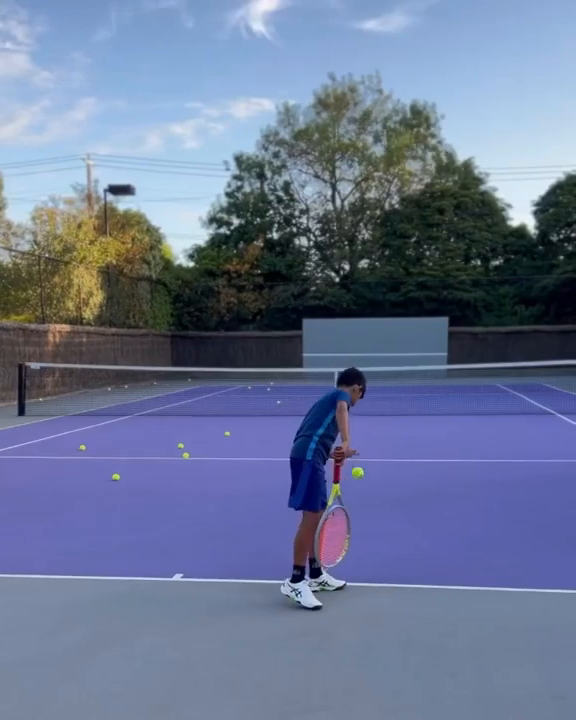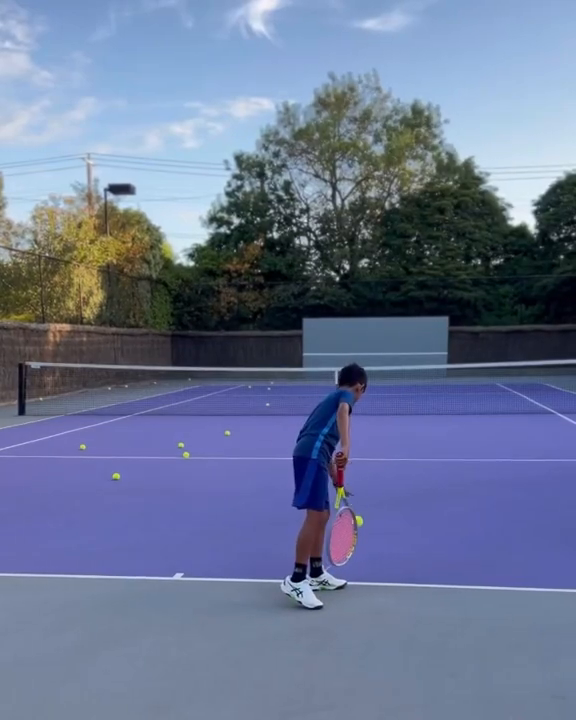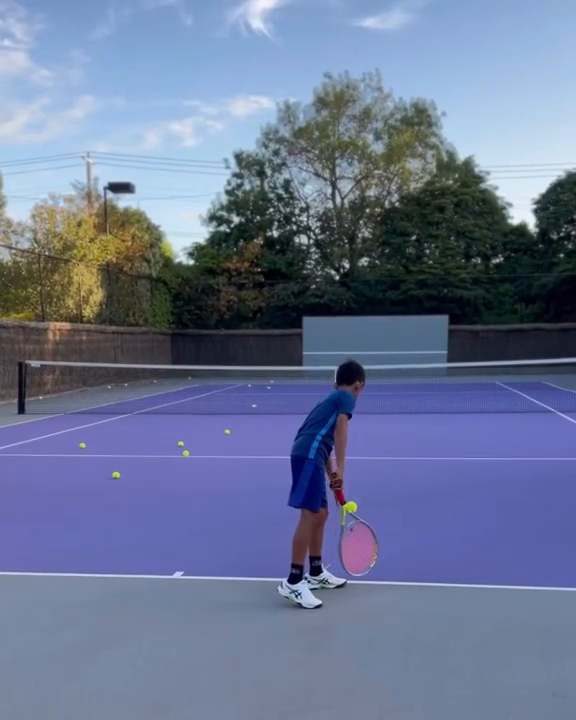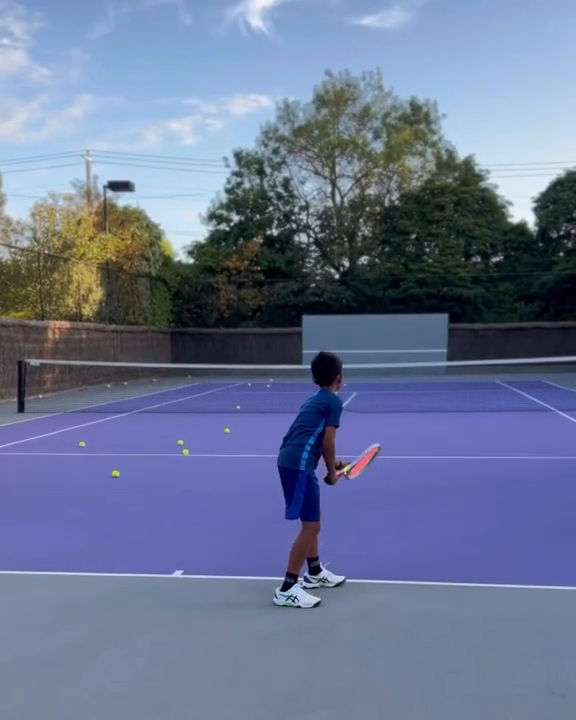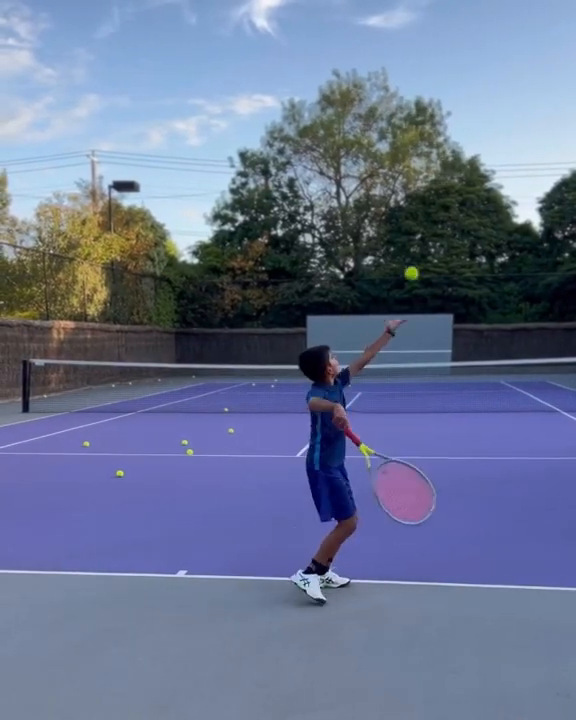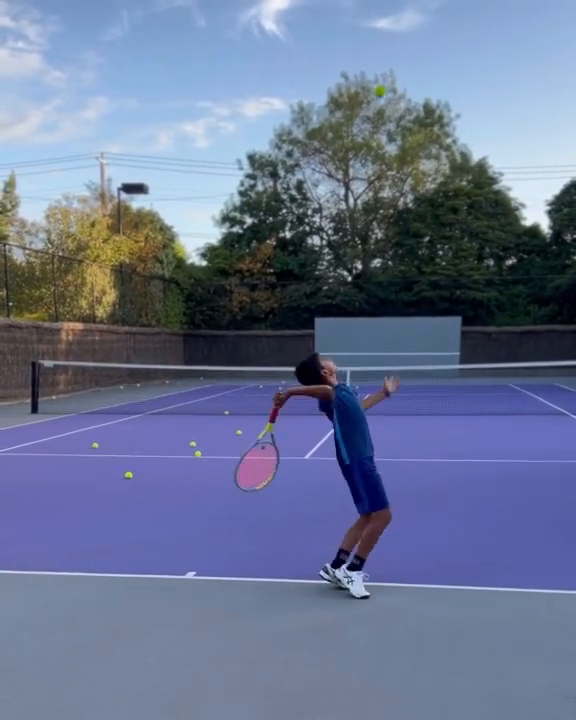
dt=0.7s
person 1, frame 1
left shoulder: (329, 400)
right shoulder: (342, 395)
right elbow: (342, 410)
left wrist: (338, 453)
right wrist: (346, 441)
left hip: (309, 458)
right hip: (307, 457)
left knee: (320, 515)
right knee: (311, 517)
left ankle: (315, 575)
right ankle: (295, 581)
person 1, frame 2
left shoulder: (332, 398)
right shoulder: (346, 395)
right elbow: (343, 412)
left wrist: (336, 478)
right wrist: (346, 446)
left hip: (312, 455)
right hip: (311, 455)
left knee: (322, 515)
right knee: (314, 515)
left ankle: (316, 574)
right ankle: (296, 580)
person 1, frame 3
left shoulder: (332, 398)
right shoulder: (347, 397)
right elbow: (340, 427)
left wrist: (333, 478)
right wrist: (340, 468)
left hip: (309, 455)
right hip: (309, 455)
left knee: (320, 513)
right knee: (309, 515)
left ankle: (316, 573)
right ankle: (293, 582)
person 1, frame 4
left shoulder: (315, 400)
right shoulder: (334, 401)
right elbow: (328, 443)
left wrist: (332, 462)
right wrist: (332, 472)
left hip: (290, 460)
right hip: (299, 464)
left knee: (312, 520)
right knee: (311, 524)
left ankle: (315, 573)
right ankle: (287, 589)
person 1, frame 5
left shoulder: (336, 384)
right shoulder: (318, 392)
left elbow: (363, 359)
right elbow: (314, 404)
left wrist: (388, 334)
right wrist: (334, 410)
left hip: (335, 464)
right hip: (322, 466)
left knee: (346, 520)
right knee: (348, 523)
left ankle: (320, 572)
right ankle: (307, 574)
person 1, frame 6
left shoulder: (343, 390)
right shoulder: (328, 393)
left elbow: (362, 404)
right elbow: (321, 390)
left wrist: (384, 392)
right wrist: (289, 392)
left hip: (357, 459)
right hip: (356, 460)
left knee: (367, 518)
right knee: (382, 515)
left ankle: (337, 566)
right ankle: (351, 570)
